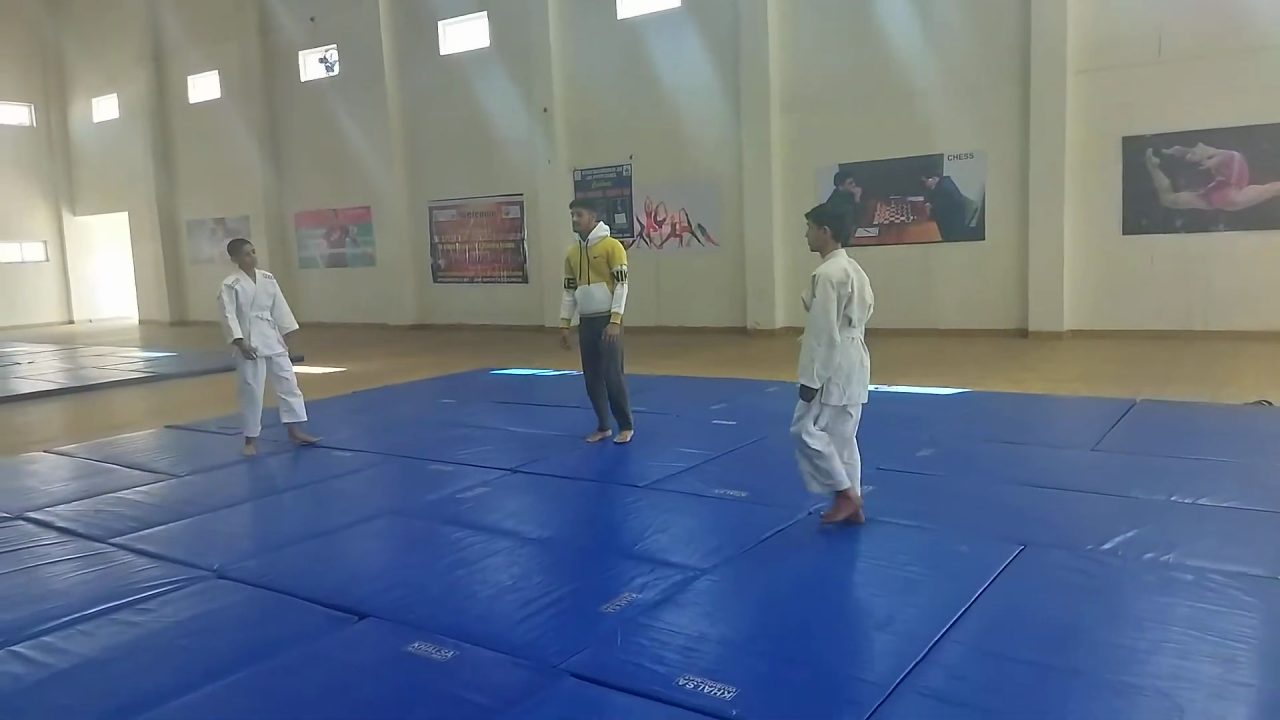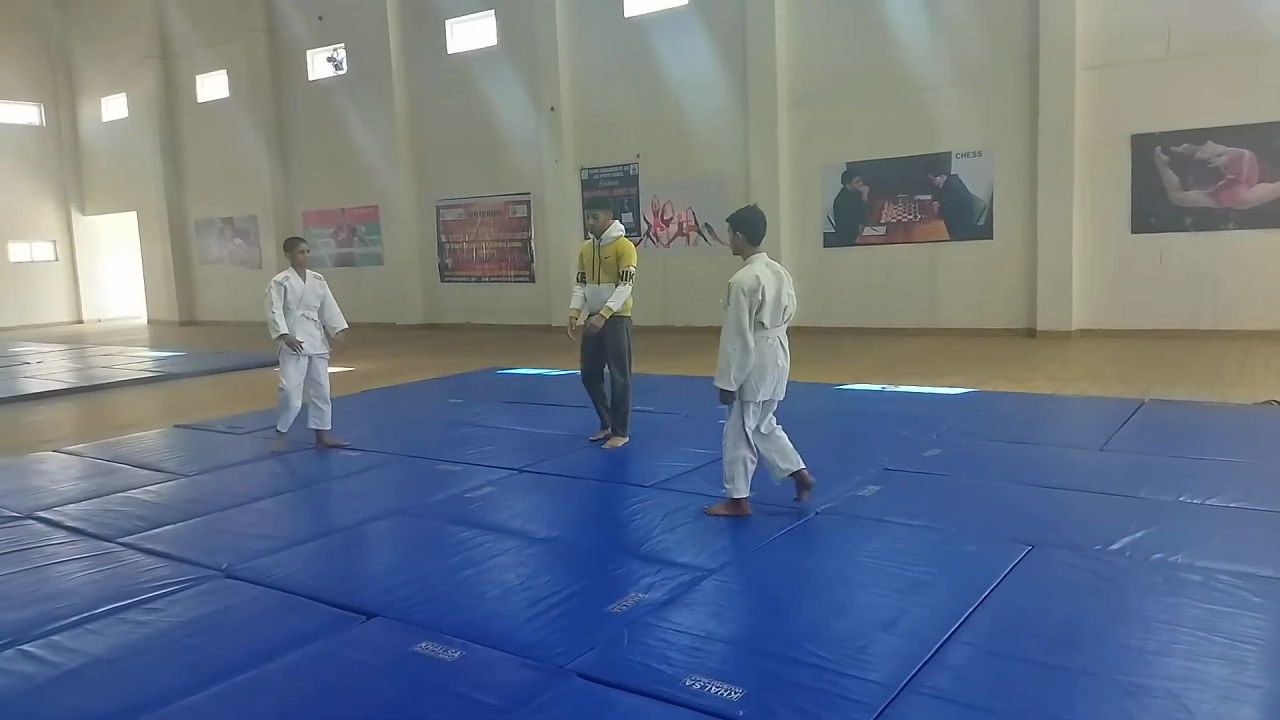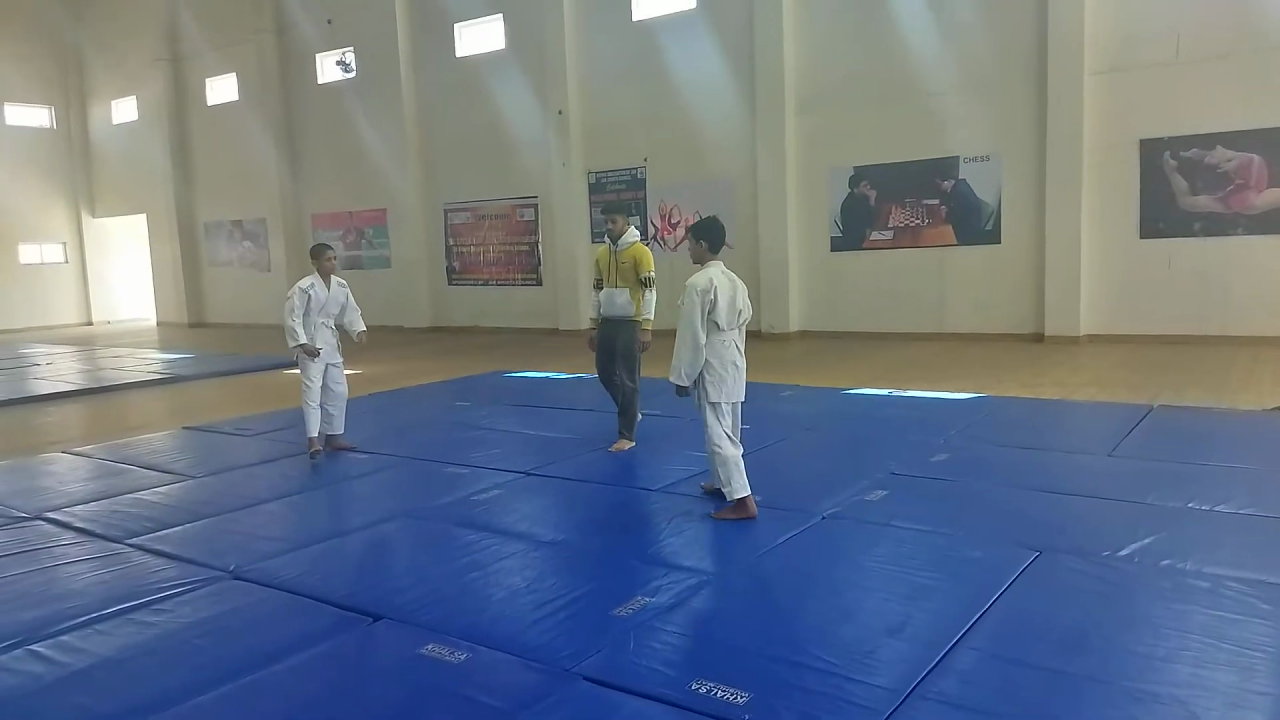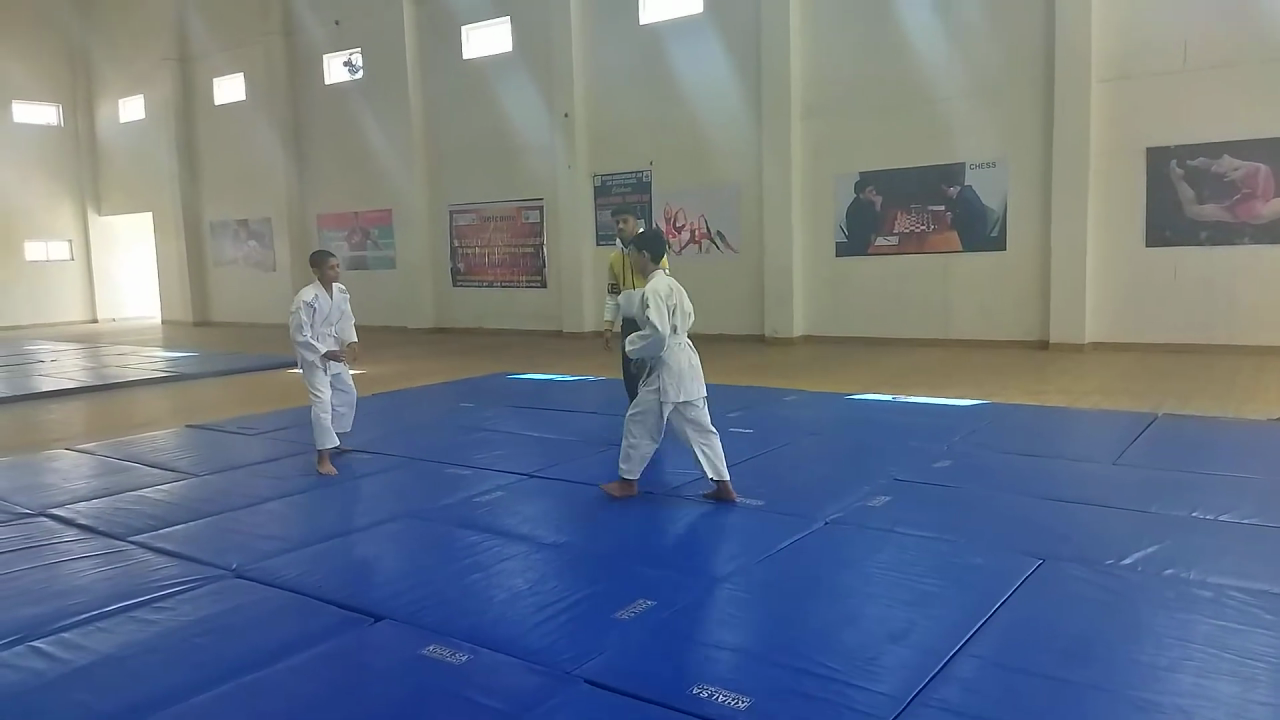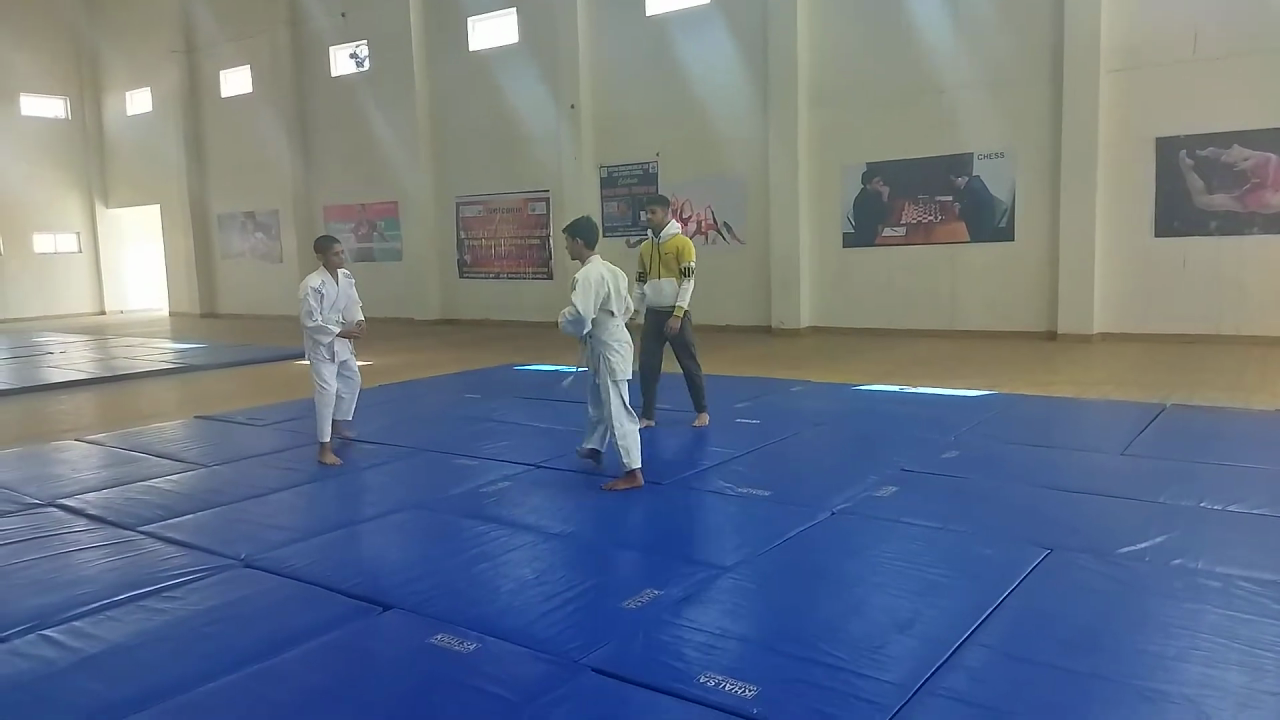
dt=0.4s
person 1, frame 1
left shoulder: (827, 274)
right shoulder: (853, 270)
left elbow: (821, 334)
left wrist: (810, 379)
left hip: (832, 366)
right hip: (853, 359)
left knee: (805, 431)
right knee: (840, 437)
left ankle: (844, 493)
right ankle: (850, 505)
person 1, frame 2
left shoulder: (743, 280)
right shoulder: (779, 272)
left elbow: (737, 335)
left wrist: (727, 381)
left hip: (754, 364)
right hip: (776, 357)
left knee: (740, 432)
right knee: (763, 426)
left ankle: (737, 499)
right ankle: (798, 473)
person 1, frame 3
left shoulder: (698, 283)
right shoulder: (734, 281)
left elbow: (692, 335)
left wrist: (682, 377)
left hip: (712, 364)
right hip: (734, 360)
left knee: (719, 433)
right knee: (724, 428)
left ankle: (742, 500)
right ankle: (723, 483)
person 1, frame 4
left shoulder: (653, 290)
right shoulder: (672, 285)
left elbow: (657, 334)
left wrist: (631, 345)
left hip: (667, 368)
right hip: (686, 362)
left knee: (638, 422)
right knee: (698, 425)
left ankle: (628, 481)
right ankle: (722, 484)
person 1, frame 5
left shoulder: (586, 275)
right shoulder: (613, 270)
left elbow: (579, 317)
right elbow: (627, 309)
left wrist: (563, 320)
left hip: (606, 348)
right hip: (616, 341)
left knee: (617, 410)
right knee: (598, 402)
left ankle: (632, 472)
right ankle: (594, 447)
person 2, frame 1
left shoulder: (611, 246)
right shoulder: (572, 252)
left elbow: (621, 285)
right elbow: (569, 291)
left wrist: (615, 321)
right wrist: (565, 325)
left hip: (607, 320)
right hip: (586, 322)
left knee: (611, 374)
right knee: (592, 378)
left ankle: (626, 426)
right ankle: (603, 426)
person 2, frame 2
left shoulder: (624, 246)
right shoulder: (585, 249)
left elbow: (625, 286)
right elbow: (580, 284)
left wrist: (603, 315)
right wrist: (575, 314)
left hip: (616, 320)
right hip: (594, 320)
left knee: (619, 378)
right knee: (589, 375)
left ankle: (620, 432)
right ankle: (606, 424)
person 2, frame 3
left shoulder: (640, 251)
right shoulder: (601, 253)
left elbow: (649, 291)
right elbow: (597, 291)
left wrist: (646, 327)
right wrist: (593, 326)
left hip: (629, 324)
right hip: (606, 323)
left knee: (628, 381)
right knee: (606, 374)
left ankle: (628, 435)
right ankle: (630, 415)
person 2, frame 4
right shoulder: (615, 258)
right elbow: (612, 295)
right wrist: (608, 326)
right hip: (629, 323)
left knee: (646, 370)
right knee: (630, 377)
person 2, frame 5
left shoulder: (682, 243)
right shoulder: (645, 247)
left elbow: (688, 281)
right elbow: (640, 282)
left wrist: (677, 315)
left hip: (675, 315)
right hip: (652, 314)
left knee: (689, 364)
right knee: (647, 367)
left ankle: (702, 411)
right ankle: (647, 416)
person 3, frame 1
left shoulder: (268, 279)
right shoulder: (230, 285)
left elbow: (279, 308)
right elbow: (229, 316)
left wrist: (288, 333)
right wrist: (240, 343)
left hip: (273, 339)
right hip: (251, 342)
left knee: (288, 383)
right knee: (251, 392)
left ankle: (294, 431)
right ankle: (250, 439)
person 3, frame 2
left shoulder: (318, 280)
right shoulder: (280, 282)
left elbow: (329, 308)
right elbow: (274, 313)
left wrist: (338, 331)
right wrist: (285, 337)
left hip: (317, 340)
right hip: (294, 341)
left knee: (321, 388)
right knee: (290, 389)
left ankle: (322, 434)
right ankle: (281, 432)
person 3, frame 3
left shoulder: (341, 286)
right shoulder: (303, 288)
left elbow: (350, 312)
right elbow: (292, 319)
left wrist: (359, 331)
right wrist: (303, 344)
left hip: (331, 345)
right hip: (310, 347)
left knee: (338, 393)
right knee: (312, 391)
left ankle: (332, 436)
right ankle: (313, 441)
person 3, frame 4
left shoulder: (341, 292)
right shoulder: (306, 298)
left elbow: (346, 321)
right elbow: (299, 335)
left wrist: (351, 342)
right wrist: (325, 353)
left hip: (333, 350)
right hip: (312, 355)
left knee: (347, 393)
right knee: (322, 400)
left ankle: (331, 439)
right ankle: (323, 457)
person 3, frame 5
left shoulder: (346, 277)
right shoulder: (312, 285)
left elbow: (352, 304)
right elbow: (310, 321)
left wrist: (358, 321)
right wrist: (339, 333)
left hip: (340, 340)
right hip: (321, 344)
left knee: (350, 381)
right knee: (327, 390)
left ankle: (337, 425)
right ankle: (324, 448)
